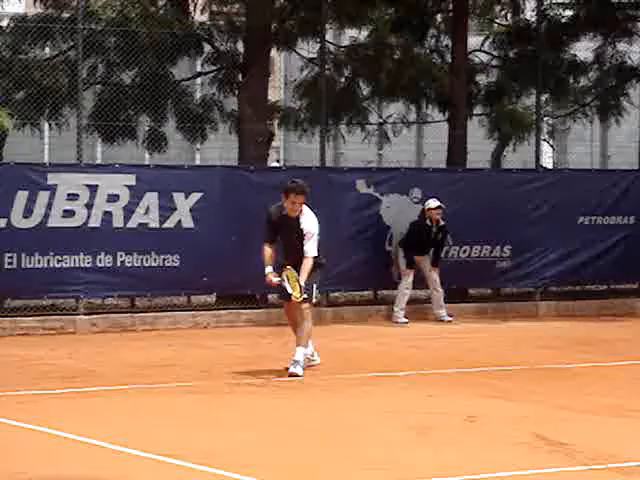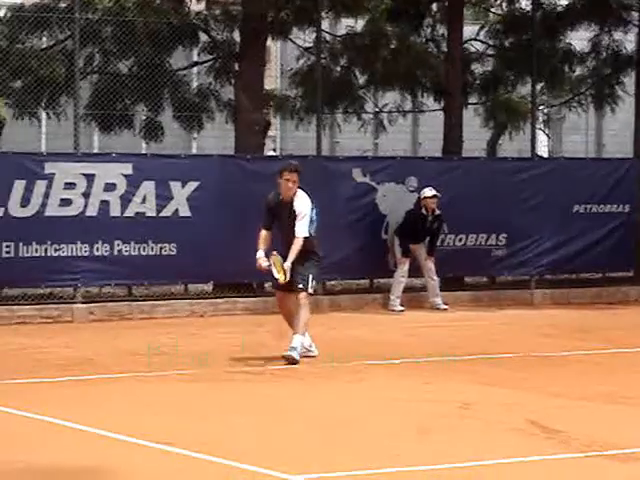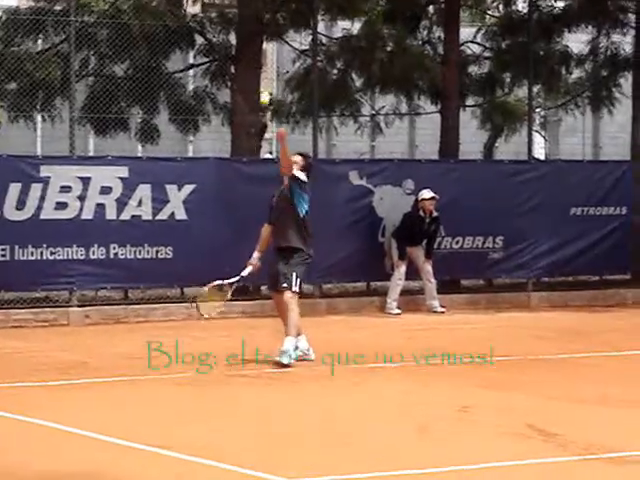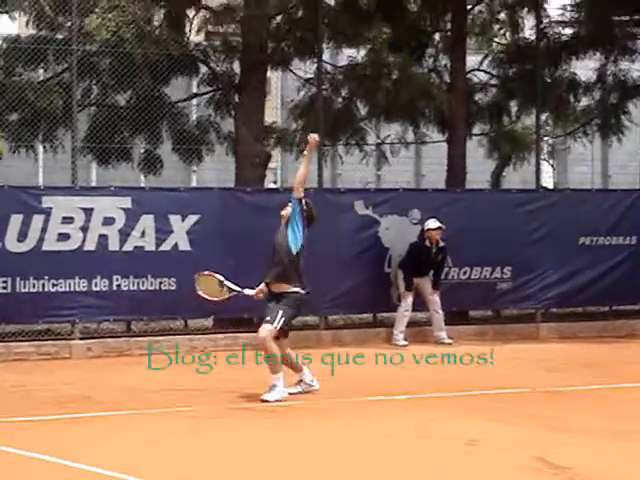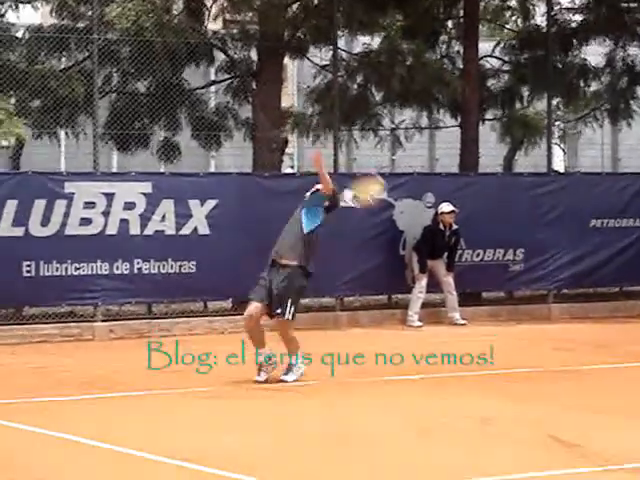
dt=0.4s
person 1, frame 1
left shoulder: (309, 220)
right shoulder: (274, 213)
left elbow: (309, 256)
right elbow: (269, 244)
left wrist: (301, 282)
right wrist: (269, 269)
left hip: (309, 267)
right hip: (290, 265)
left knee: (304, 307)
right knee: (290, 308)
left ankle: (298, 359)
right ankle: (309, 353)
person 1, frame 2
left shoulder: (302, 202)
right shoulder: (272, 200)
left elbow: (300, 237)
right elbow: (267, 229)
left wrist: (288, 263)
right wrist: (261, 253)
left hip: (308, 256)
right hip: (288, 256)
left knee: (302, 297)
right knee: (282, 299)
left ankle: (296, 345)
right ankle: (306, 343)
person 1, frame 3
left shoulder: (300, 183)
right shoulder: (279, 193)
left elbow: (287, 168)
right elbow: (269, 227)
left wrist: (282, 141)
right wrist: (257, 253)
left hip: (297, 252)
right hip: (281, 253)
left knee: (288, 298)
right knee: (280, 303)
left ankle: (289, 348)
right ankle: (303, 346)
person 1, frame 4
left shoulder: (296, 226)
right shoulder: (283, 234)
left elbow: (298, 187)
left wrist: (308, 153)
right wrist: (264, 286)
left hip: (290, 297)
right hip: (276, 296)
left knee: (265, 337)
right knee: (277, 345)
left ankle: (278, 385)
right ankle: (307, 379)
person 1, frame 5
left shoulder: (319, 201)
right shoulder: (309, 200)
left elbow: (328, 187)
left wrist: (319, 166)
left hip: (292, 272)
right hip: (273, 270)
left knee: (282, 327)
right knee: (251, 316)
left ankle: (296, 363)
right ankle: (265, 359)
person 2, frame 1
left shoulder: (443, 228)
right shoulder: (417, 225)
left elbow: (439, 247)
right elbow: (409, 246)
left wrist: (435, 265)
right wrist: (410, 266)
left hip: (425, 255)
right hip: (406, 253)
left knee: (435, 281)
right knee: (407, 281)
left ankle: (441, 314)
right ankle: (398, 315)
person 2, frame 2
left shoulder: (438, 216)
right shoulder: (413, 214)
left elbow: (434, 236)
right elbow: (404, 235)
left wrist: (431, 253)
right wrist: (405, 254)
left hip: (420, 243)
right hip: (402, 241)
left knee: (430, 269)
right knee: (402, 269)
left ankle: (437, 302)
right ankle: (394, 303)
person 2, frame 3
left shoulder: (435, 219)
right shoulder: (411, 216)
left elbow: (431, 238)
right elbow: (401, 237)
left wrist: (429, 256)
right wrist: (401, 257)
left hip: (417, 246)
right hip: (399, 244)
left knee: (428, 271)
right knee: (400, 272)
left ankle: (434, 305)
right ankle: (391, 306)
person 2, frame 4
left shoulder: (442, 249)
right shoulder: (417, 247)
left elbow: (439, 269)
right elbow: (408, 268)
left wrist: (436, 287)
right wrist: (408, 288)
left hip: (424, 276)
right hip: (406, 275)
left knee: (435, 302)
right knee: (406, 303)
left ankle: (441, 336)
right ankle: (397, 337)
person 2, frame 5
left shoulder: (455, 231)
right shoulder: (430, 230)
left elbow: (452, 251)
right elbow: (422, 251)
left wrist: (450, 269)
right wrist: (422, 271)
left hip: (438, 259)
right hip: (420, 257)
left knee: (449, 284)
right knee: (420, 285)
left ankle: (455, 317)
right ankle: (412, 318)
